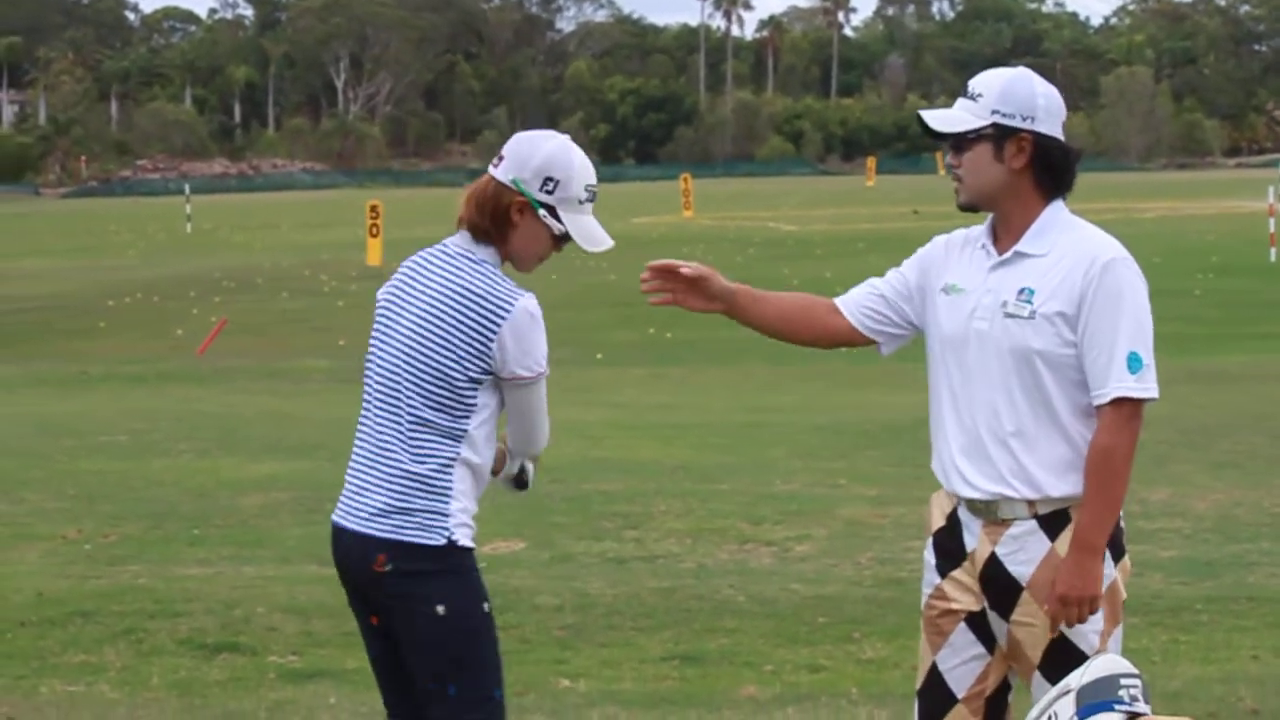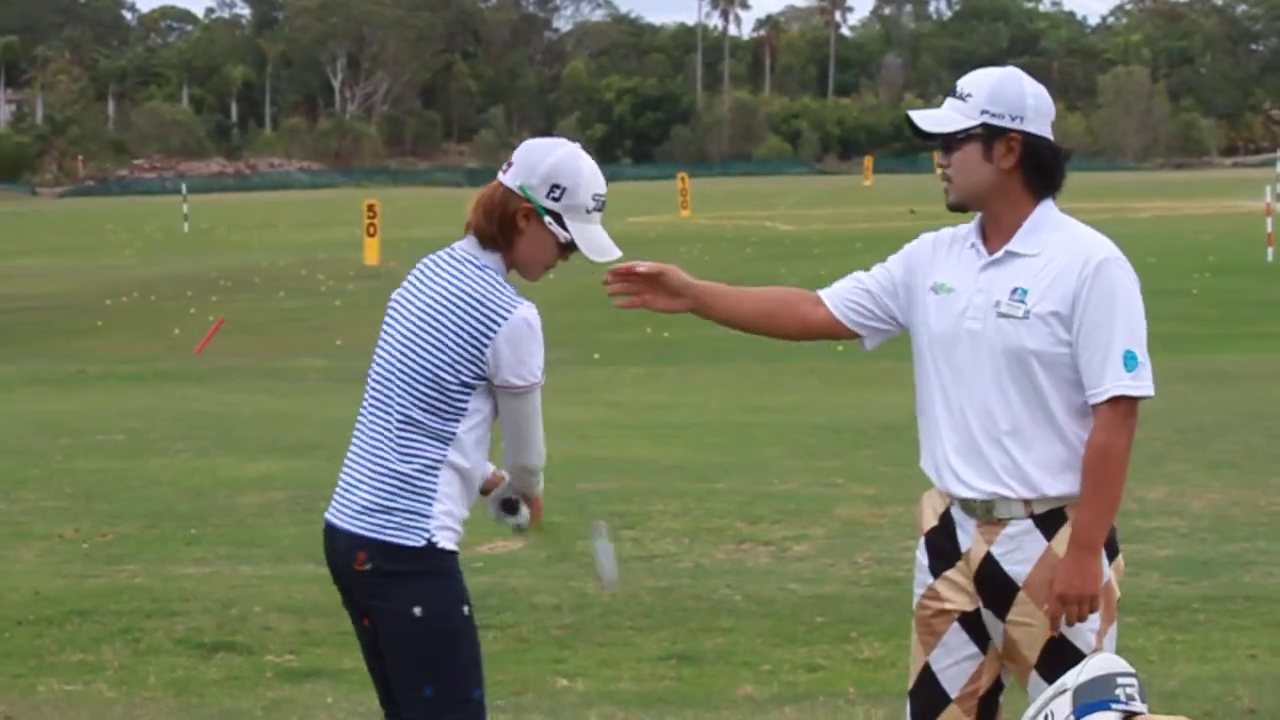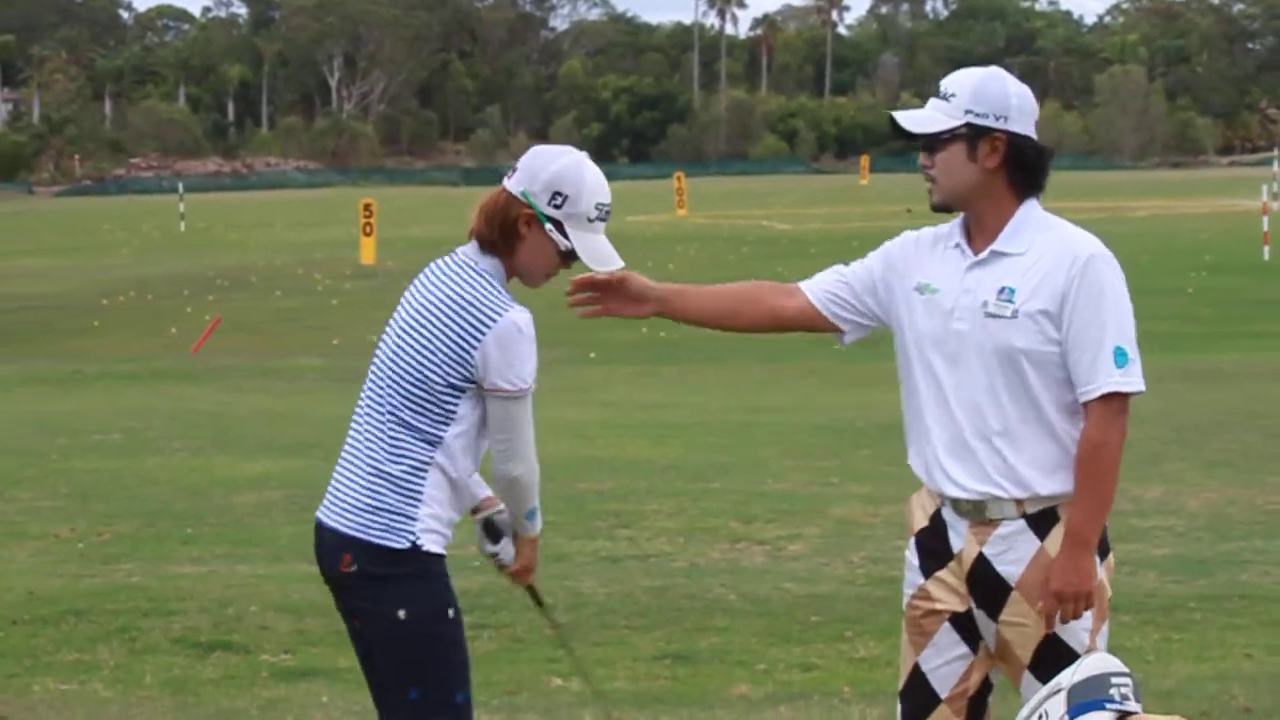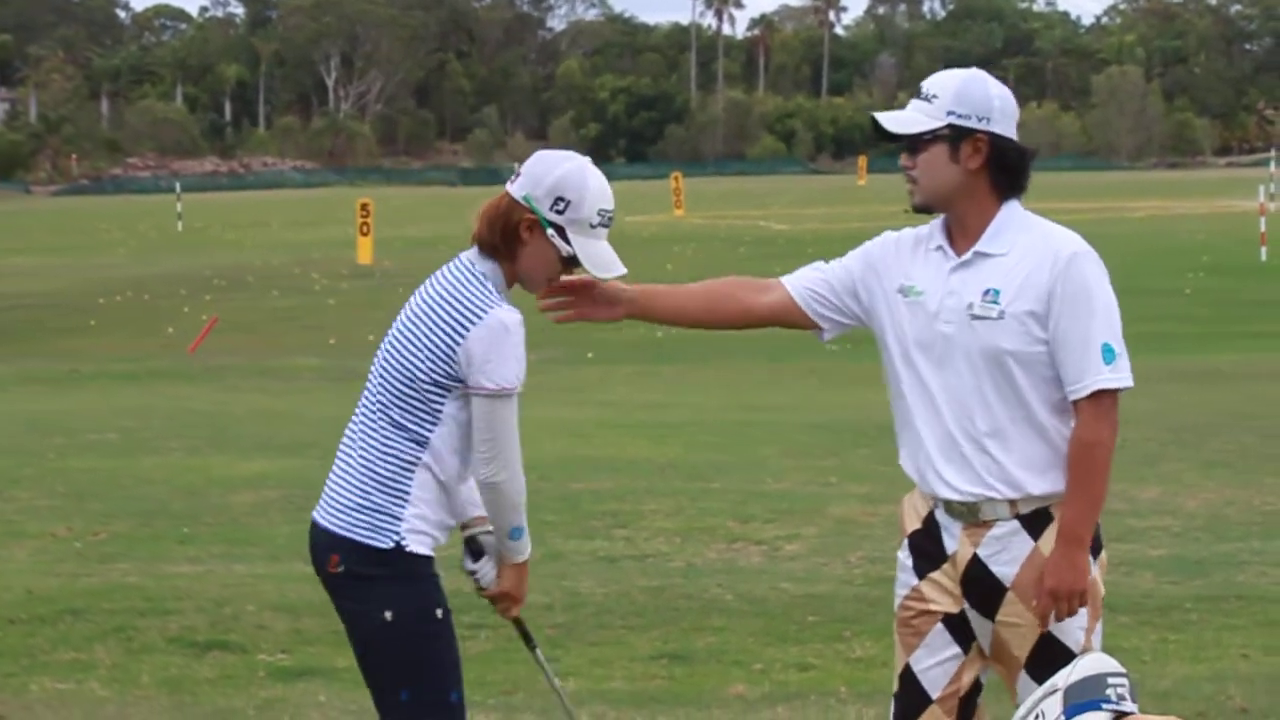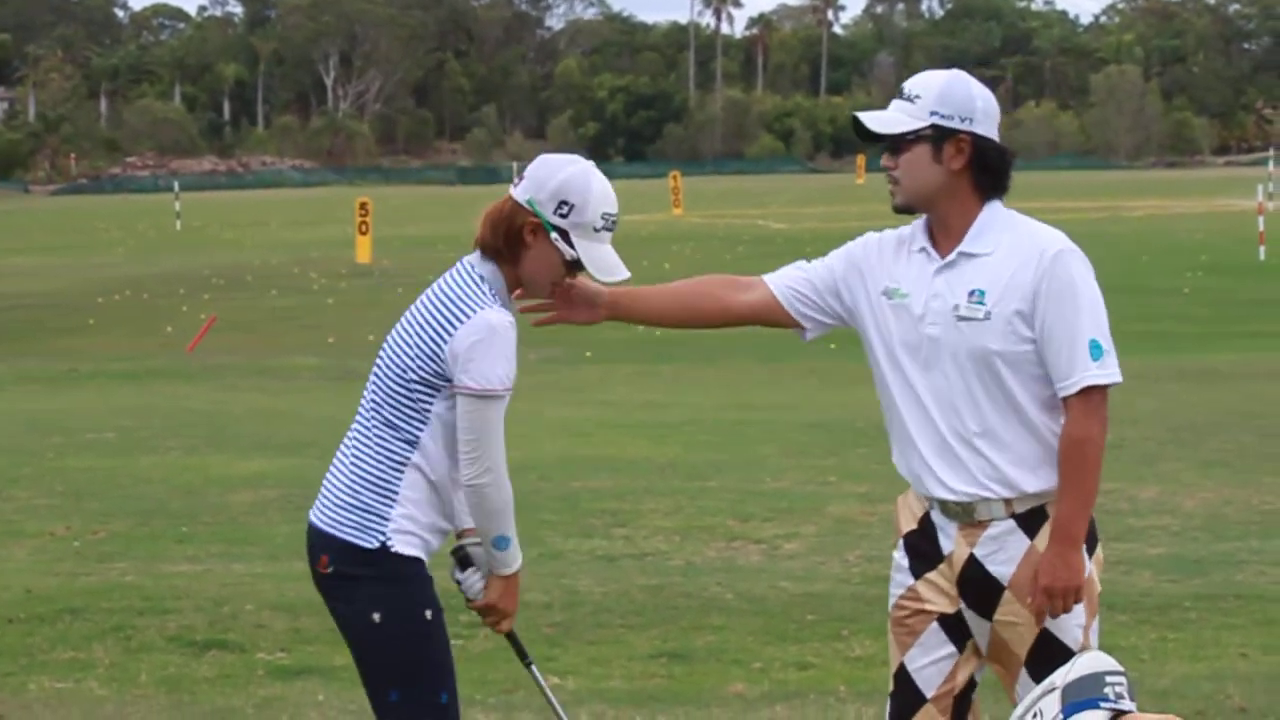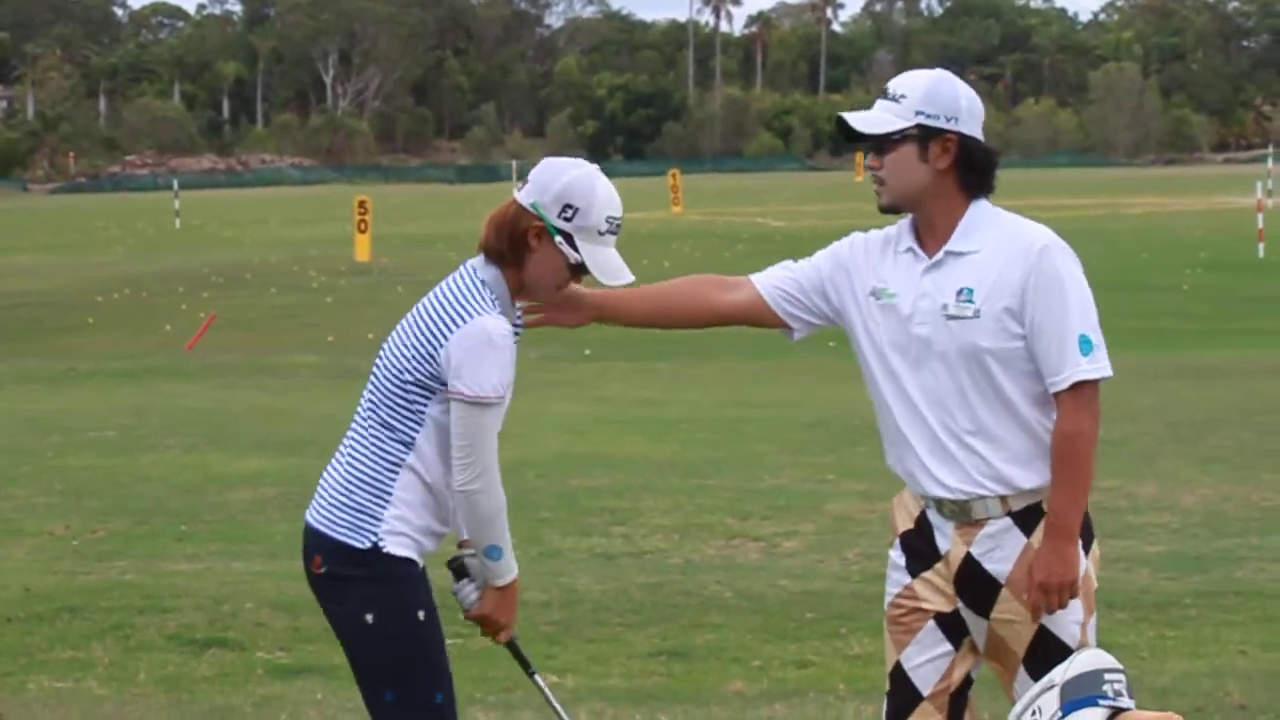
dt=0.1s
person 1, frame 1
left shoulder: (1098, 265)
right shoulder: (945, 260)
left elbow: (1120, 418)
right elbow: (836, 320)
left wrist: (1085, 555)
right wrist: (723, 295)
left hip: (1055, 540)
right hip: (959, 535)
person 1, frame 2
left shoulder: (1090, 263)
right shoulder: (931, 258)
left elbow: (1115, 416)
right elbow: (816, 312)
left wrist: (1083, 553)
right wrist: (694, 295)
left hip: (1048, 538)
right hip: (952, 534)
person 1, frame 3
left shoulder: (1077, 263)
right shoulder: (911, 259)
left elbow: (1107, 413)
right elbow: (788, 305)
left wrist: (1079, 551)
right wrist: (656, 297)
left hip: (1041, 537)
right hip: (943, 534)
person 1, frame 4
left shoulder: (1060, 261)
right shoulder: (892, 260)
left elbow: (1096, 410)
right elbow: (764, 299)
left wrist: (1072, 549)
right wrist: (630, 299)
left hip: (1033, 537)
right hip: (935, 535)
person 1, frame 5
left shoulder: (1044, 258)
right shoulder: (874, 263)
left elbow: (1087, 407)
right elbow: (743, 297)
left wrist: (1066, 545)
right wrist: (608, 301)
left hip: (1030, 535)
right hip: (931, 533)
person 1, frame 6
left shoulder: (1032, 255)
right shoulder: (862, 262)
left elbow: (1078, 401)
right elbow: (729, 297)
left wrist: (1060, 541)
right wrist: (597, 303)
left hip: (1025, 532)
right hip: (928, 532)
person 2, frame 1
left shoulder: (417, 270)
right shoulder: (512, 309)
right elbow: (530, 437)
right wrist: (509, 456)
left hip: (358, 533)
right hip: (419, 550)
person 2, frame 2
left shoulder: (428, 273)
right shoulder: (511, 317)
right elbow: (525, 451)
left wrist: (484, 477)
right wrist: (527, 491)
left hip: (351, 534)
right hip: (406, 551)
person 2, frame 3
left shoulder: (443, 278)
right shoulder: (503, 320)
right elbow: (514, 461)
left wrist: (484, 506)
right wrist: (528, 528)
left hip: (347, 534)
right hip: (391, 552)
person 2, frame 4
left shoulder: (451, 283)
right shoulder: (494, 321)
right elbow: (498, 467)
left wrist: (477, 527)
right wrist: (517, 555)
left hip: (343, 535)
right hip: (381, 552)
person 2, frame 5
left shoulder: (464, 288)
right shoulder: (487, 324)
right elbow: (481, 470)
left wrist: (473, 541)
right wrist: (507, 566)
left hip: (349, 537)
right hip: (372, 552)
person 2, frame 6
left shoulder: (469, 293)
right shoulder: (485, 329)
right elbow: (474, 477)
left wrist: (474, 549)
right wrist: (502, 577)
left hip: (349, 539)
right hip: (366, 553)
